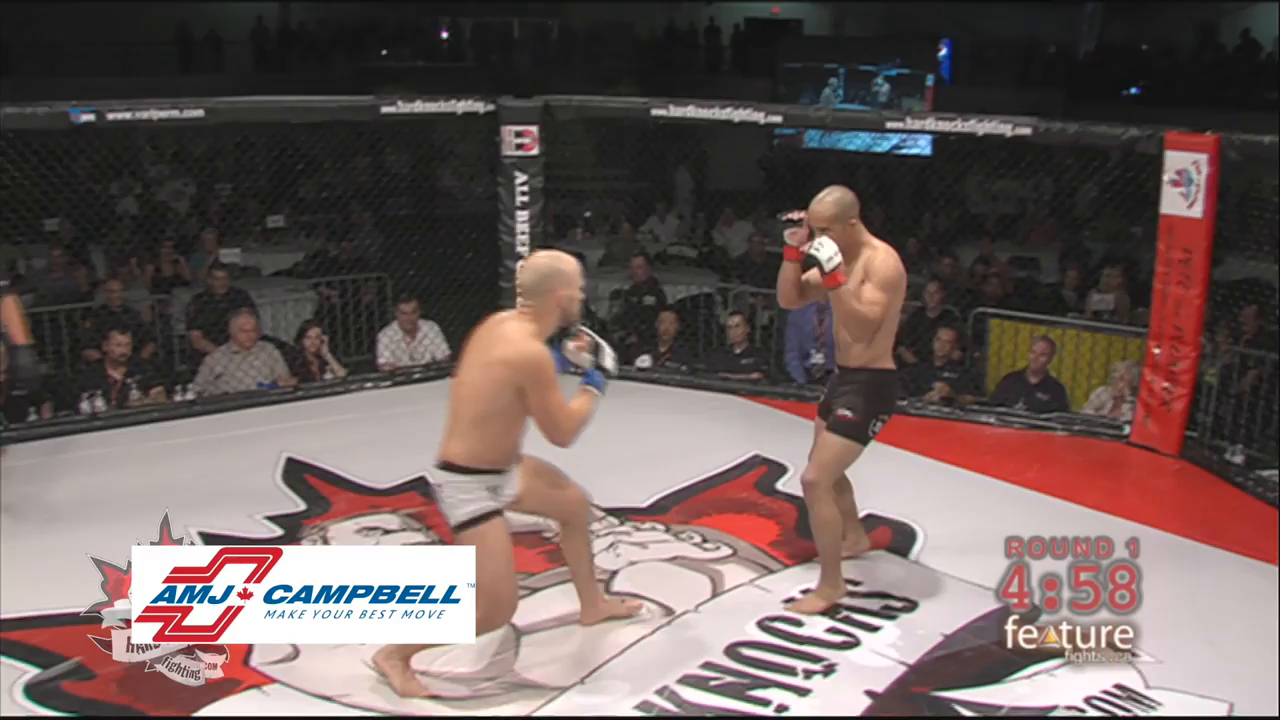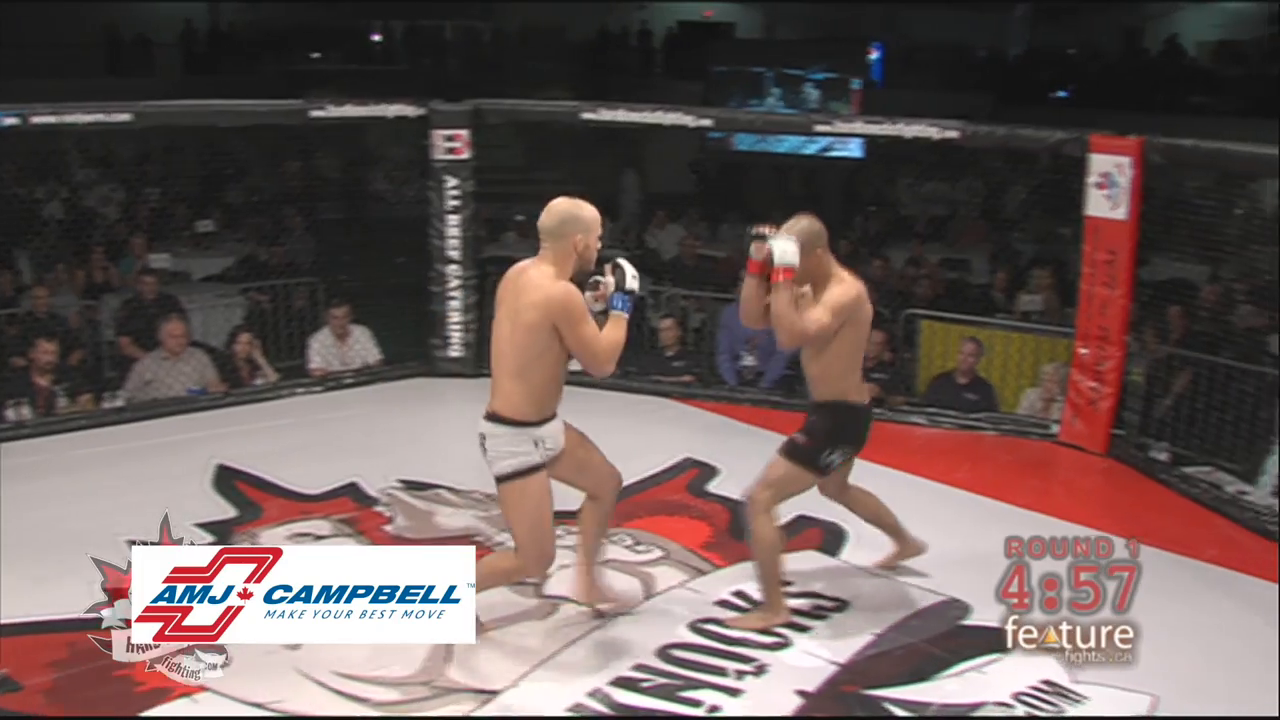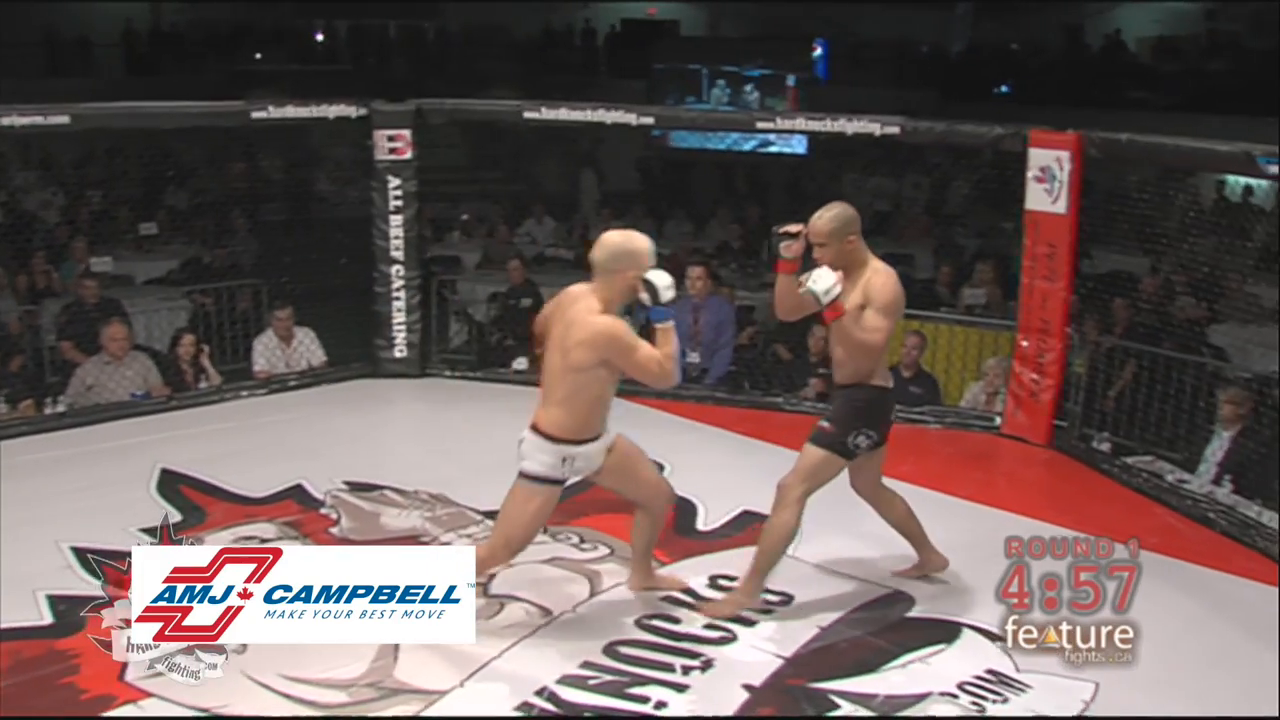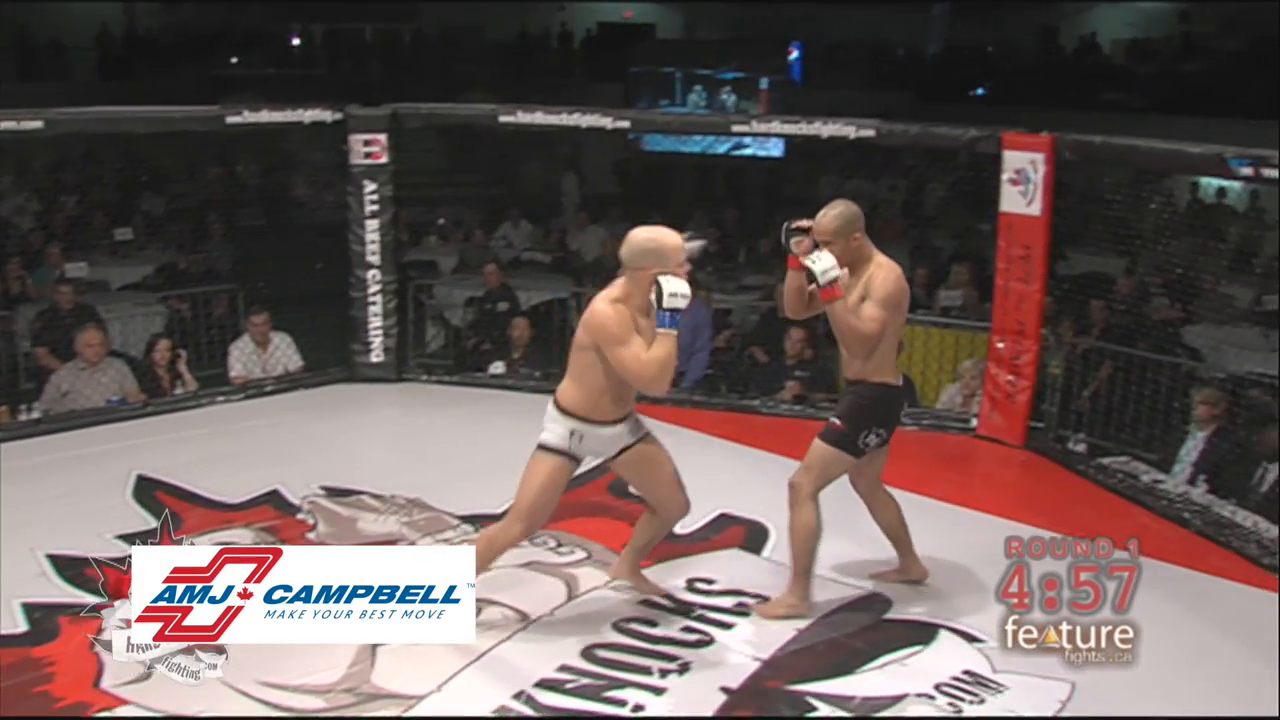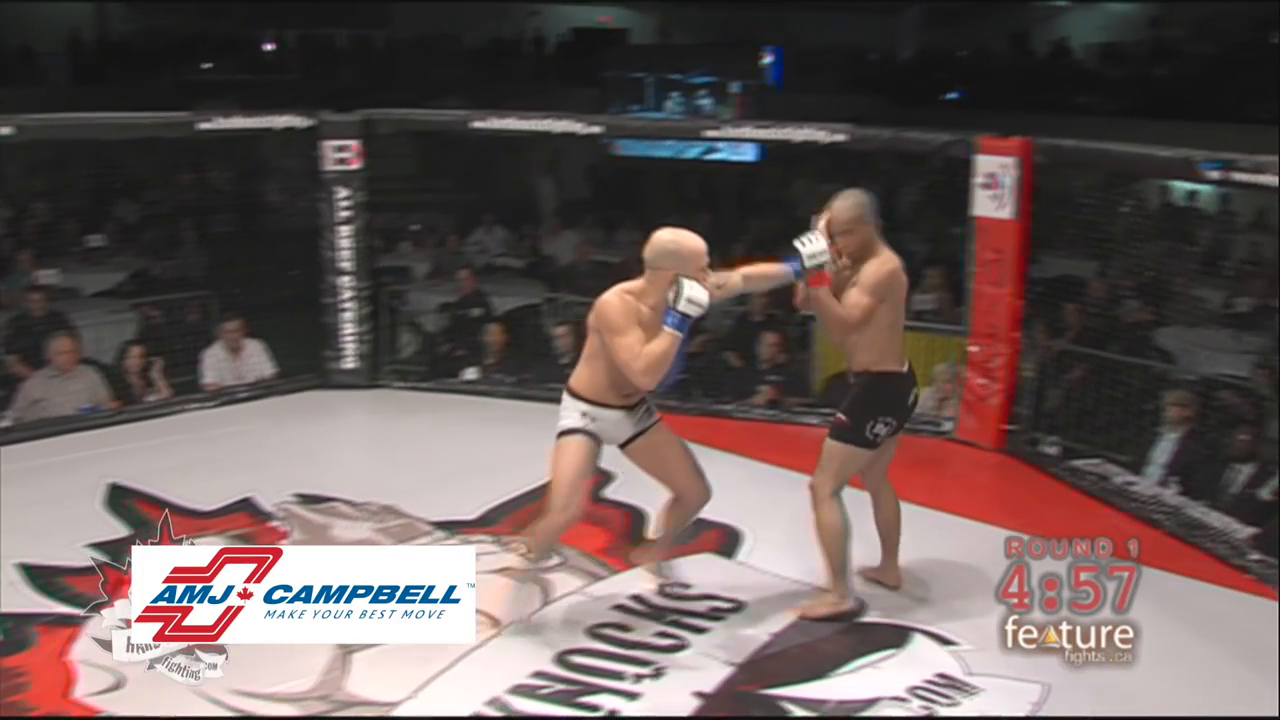
dt=0.3s
person 1, frame 1
left shoulder: (883, 263)
right shoulder: (839, 259)
left elbow: (863, 328)
right elbow: (789, 299)
left wrist: (833, 277)
right wrist: (792, 252)
left hip: (872, 383)
right hip: (846, 375)
left knee: (816, 479)
right knee: (830, 469)
left ankle: (829, 585)
right ankle: (853, 537)
person 1, frame 2
left shoulder: (845, 294)
right shoulder: (809, 290)
left elbow: (789, 338)
right elbow: (752, 318)
left wrist: (783, 275)
right wrist: (758, 265)
left hip: (839, 417)
right hip: (835, 408)
left knee: (759, 500)
right knee: (835, 488)
left ankle: (772, 606)
right ankle: (905, 543)
person 1, frame 3
left shoulder: (882, 284)
right shoulder: (837, 274)
left elbow: (867, 356)
right elbow: (785, 312)
left wrist: (832, 307)
right wrist: (788, 261)
left hip: (863, 401)
right hip: (858, 397)
left knee: (791, 490)
right knee: (869, 486)
left ankle: (747, 592)
right ankle: (929, 556)
person 1, frame 4
left shoulder: (886, 278)
right shoulder: (846, 272)
left elbow: (859, 345)
right elbow: (796, 310)
left wrist: (831, 290)
right wrist: (798, 259)
left hip: (872, 397)
right hip: (870, 394)
left knee: (802, 486)
right knee: (867, 485)
left ankle: (797, 594)
right ankle: (911, 565)
person 1, frame 5
left shoulder: (882, 269)
right shoulder: (849, 260)
left elbow: (839, 328)
right elbow: (803, 301)
left wrist: (818, 272)
left hip: (879, 389)
right hip: (890, 384)
left knee: (824, 486)
right knee: (874, 480)
left ankle: (840, 594)
right ankle: (889, 568)
person 2, frame 1
left shoulder: (500, 325)
right shoulder: (530, 354)
right elbow: (561, 433)
left wrist: (565, 363)
right wrist: (593, 380)
left hip: (500, 469)
right hip: (471, 484)
left knee: (576, 506)
right knee: (495, 609)
left ankle: (594, 604)
right ankle: (394, 655)
person 2, frame 2
left shoulder: (519, 273)
right shoulder: (559, 295)
right elbow: (602, 363)
left wrist: (586, 305)
right wrist: (621, 302)
left hip: (541, 426)
right hip: (515, 437)
left knee: (607, 484)
right knee: (534, 561)
left ankle: (586, 581)
person 2, frame 3
left shoulder: (575, 296)
right shoulder: (604, 330)
left elbow: (541, 328)
right elbow: (667, 376)
right wrist: (663, 313)
left hip: (593, 440)
right hip: (554, 451)
left knee: (660, 498)
right knee: (503, 550)
left ankle: (642, 574)
person 2, frame 4
left shoulder: (637, 286)
right shoulder: (607, 315)
right elbow: (656, 383)
right wrist: (670, 317)
left hip: (621, 425)
right hip: (573, 428)
left knee: (675, 505)
right knee: (519, 526)
left ankle: (628, 566)
person 2, frame 5
left shoulder: (679, 292)
right shoulder: (615, 305)
left elbow: (743, 278)
right elbow: (645, 375)
left wrist: (798, 267)
right wrist: (679, 320)
left hip: (633, 412)
right hip: (584, 411)
left knee: (695, 492)
right knee: (563, 515)
left ankle: (653, 552)
right ankle: (522, 578)
